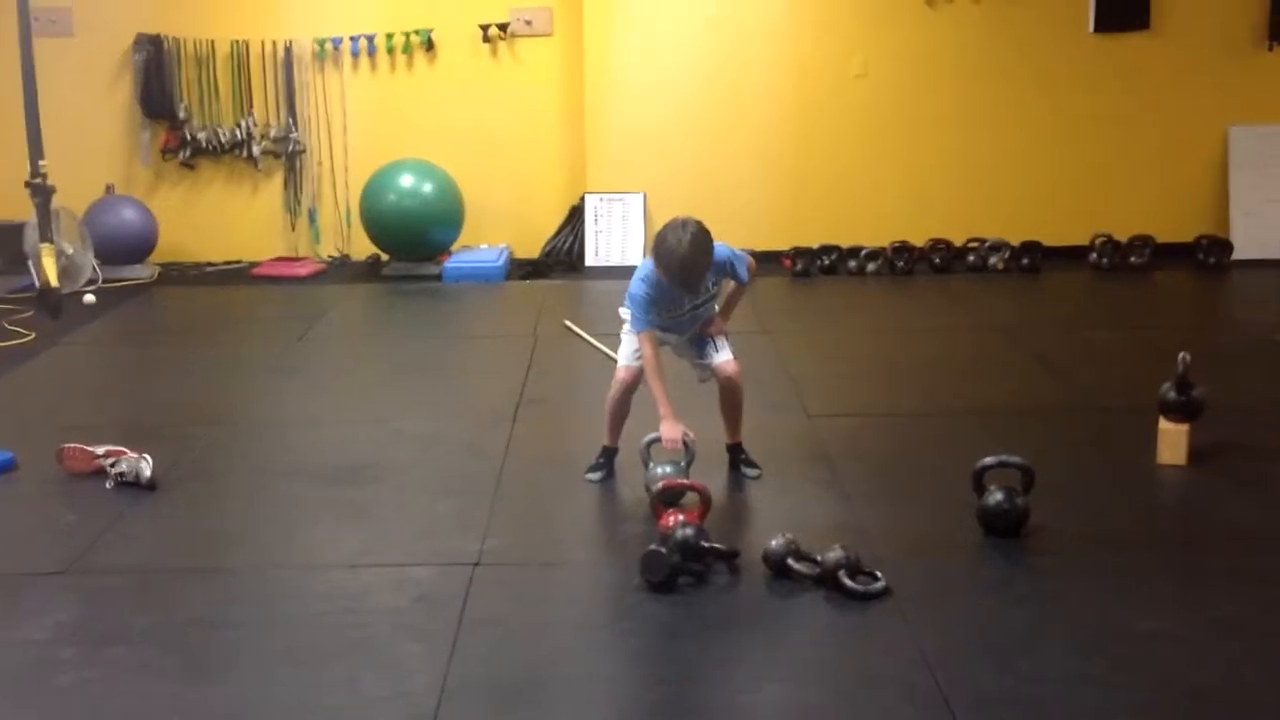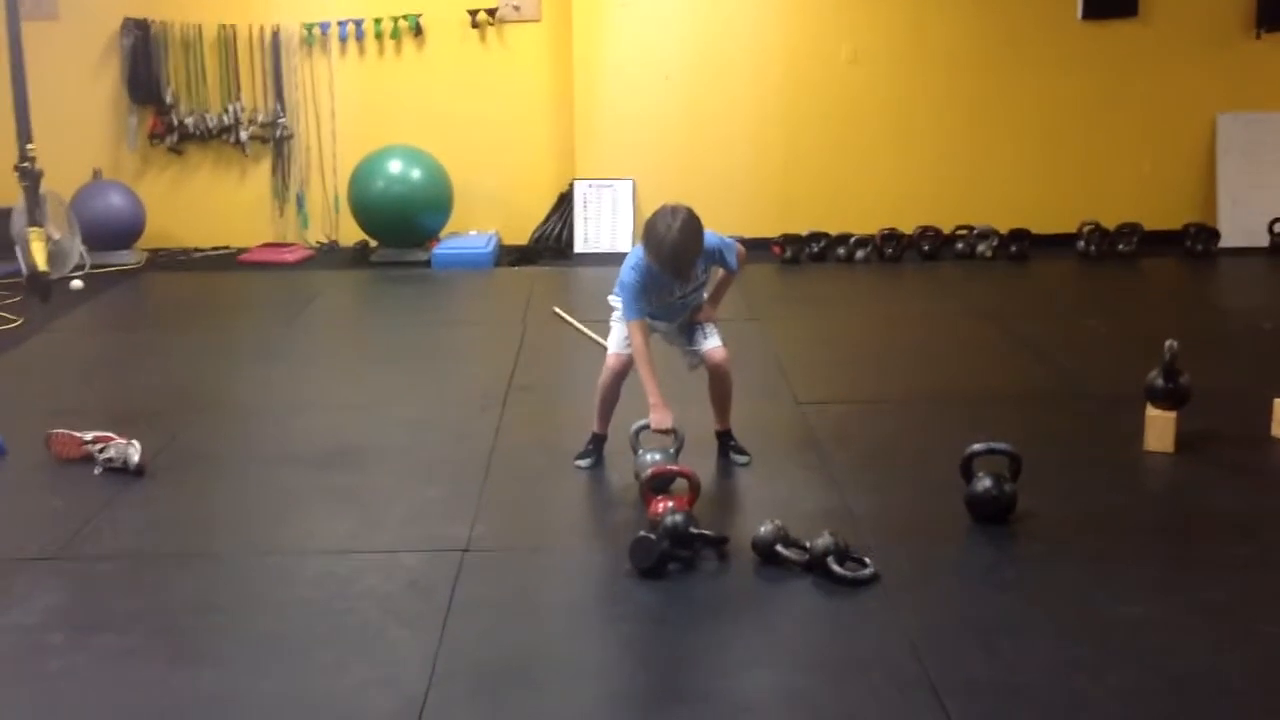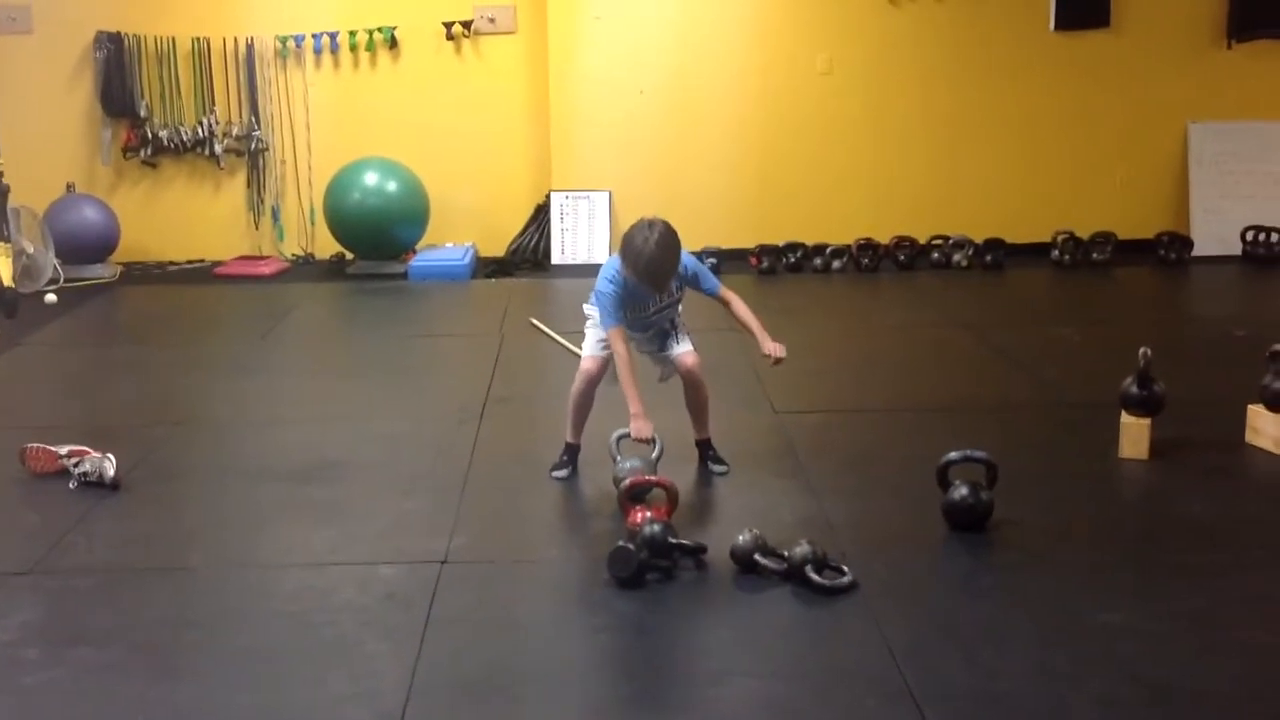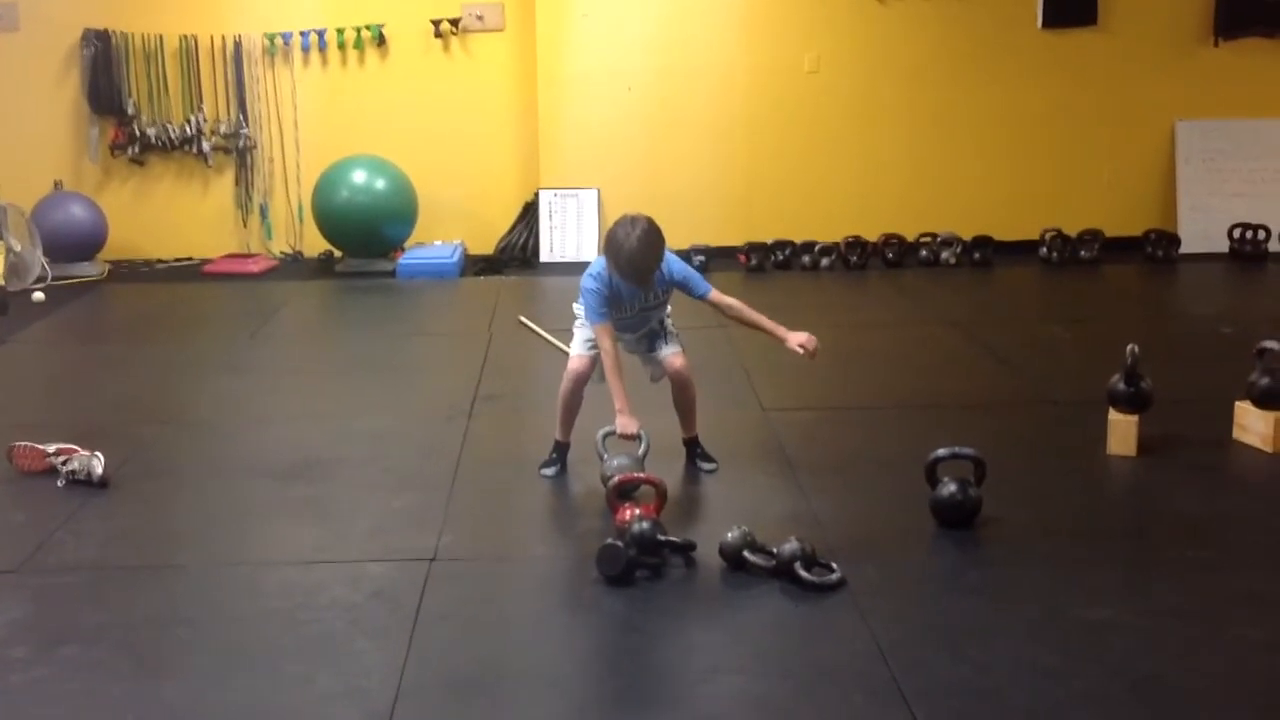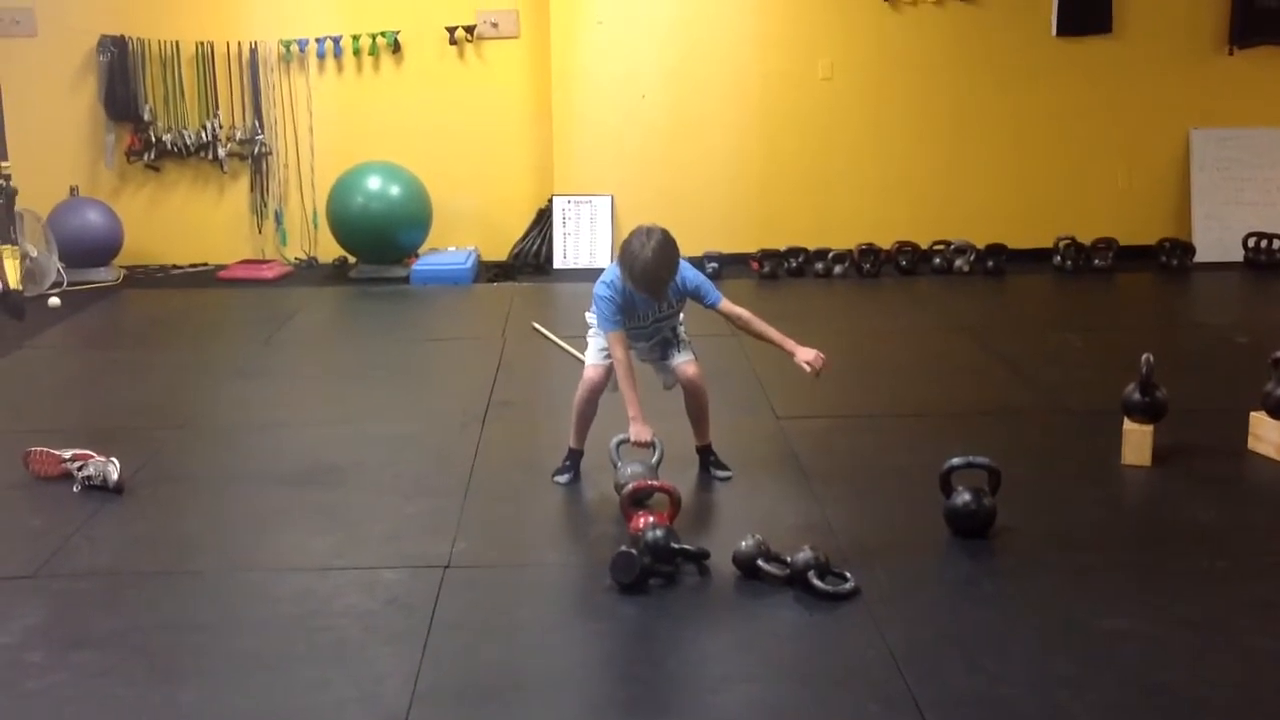
dt=1s
person 1, frame 1
left shoulder: (721, 257)
right shoulder: (644, 283)
left elbow: (749, 268)
right elbow: (648, 350)
left wrist: (723, 316)
right wrist: (667, 416)
left hip: (700, 324)
right hip: (648, 325)
left knee: (730, 374)
right knee: (624, 378)
left ankle: (736, 450)
right ankle: (608, 452)
person 1, frame 2
left shoulder: (711, 245)
right shoulder: (634, 270)
left elbow: (739, 255)
right elbow: (638, 339)
left wrist: (712, 303)
right wrist: (656, 404)
left hip: (688, 311)
right hip: (638, 312)
left knee: (718, 361)
right knee: (615, 365)
left ankle: (725, 436)
right ankle: (597, 438)
person 1, frame 3
left shoulder: (684, 264)
right shoulder: (610, 280)
left elbow: (728, 298)
right elbow: (620, 349)
left wrist: (763, 339)
right wrist: (637, 414)
left hip: (661, 323)
right hip: (608, 322)
left knee: (691, 367)
right knee: (589, 371)
left ankle: (705, 446)
right ankle: (571, 449)
person 1, frame 4
left shoulder: (669, 266)
right shoulder: (595, 280)
left elbow: (724, 303)
right elbow: (608, 347)
left wrist: (785, 335)
right wrist: (622, 411)
left hip: (649, 324)
right hip: (598, 323)
left knee: (679, 369)
right knee: (577, 371)
left ankle: (692, 444)
right ankle: (560, 448)
person 1, frame 5
left shoulder: (684, 275)
right shoulder: (608, 288)
left elbow: (736, 314)
right elbow: (620, 355)
left wrist: (794, 348)
right wrist: (636, 420)
left hip: (662, 331)
right hip: (612, 330)
left knee: (692, 377)
right knee: (593, 380)
left ankle: (705, 453)
right ankle: (573, 455)
